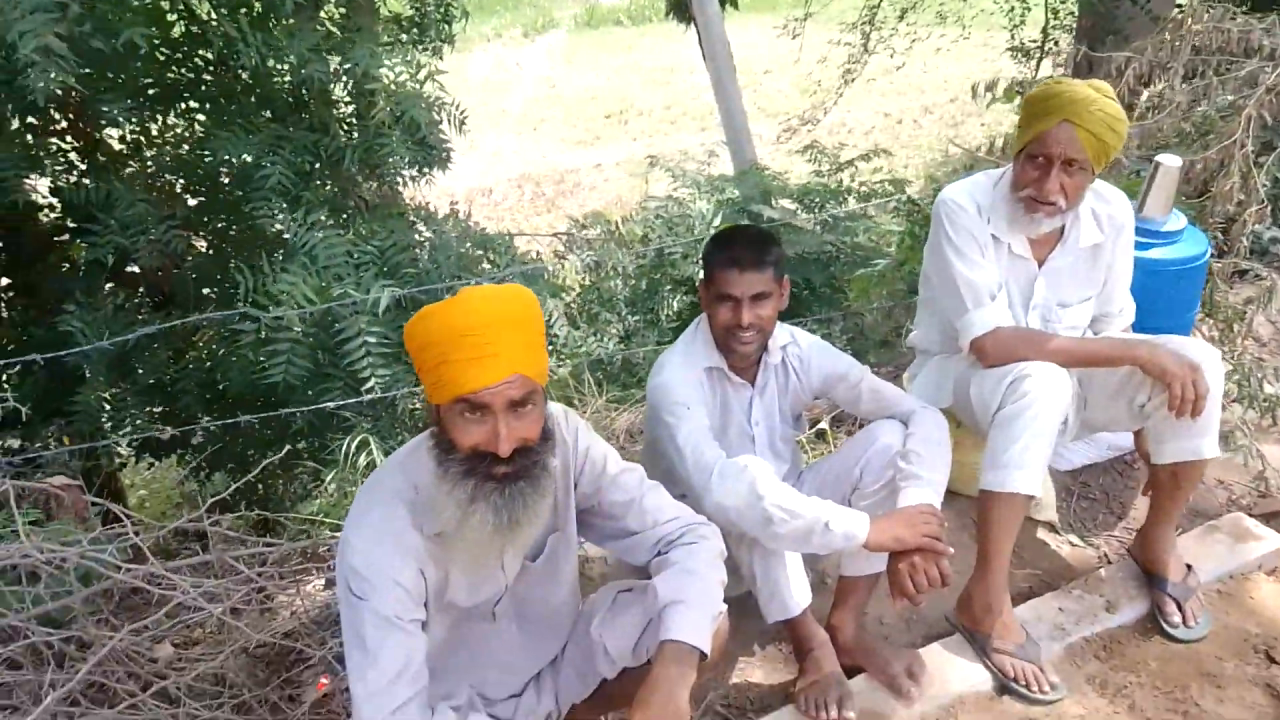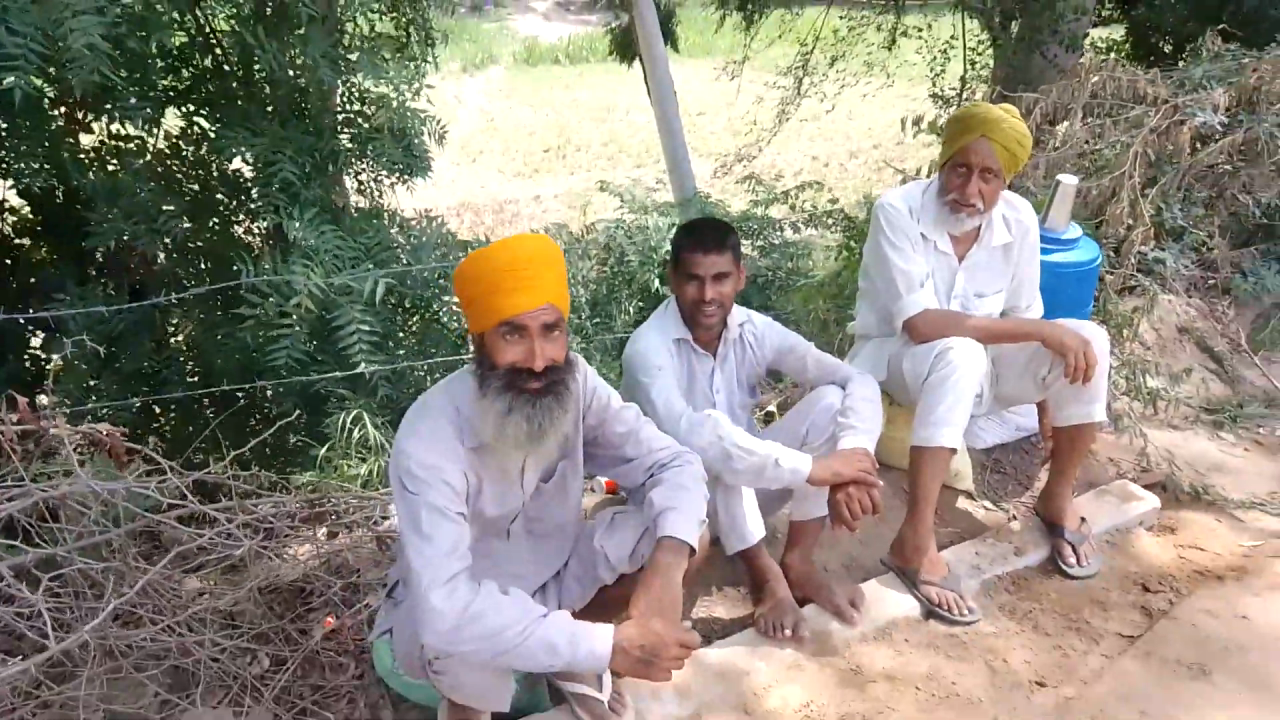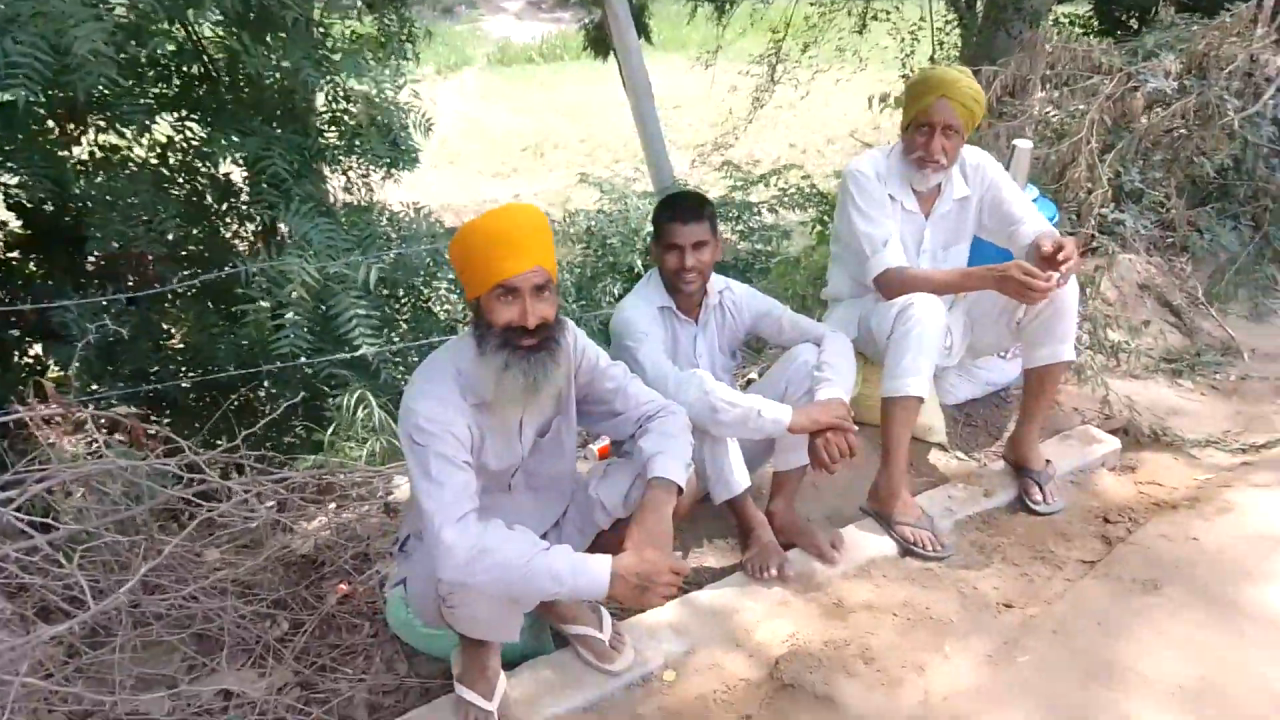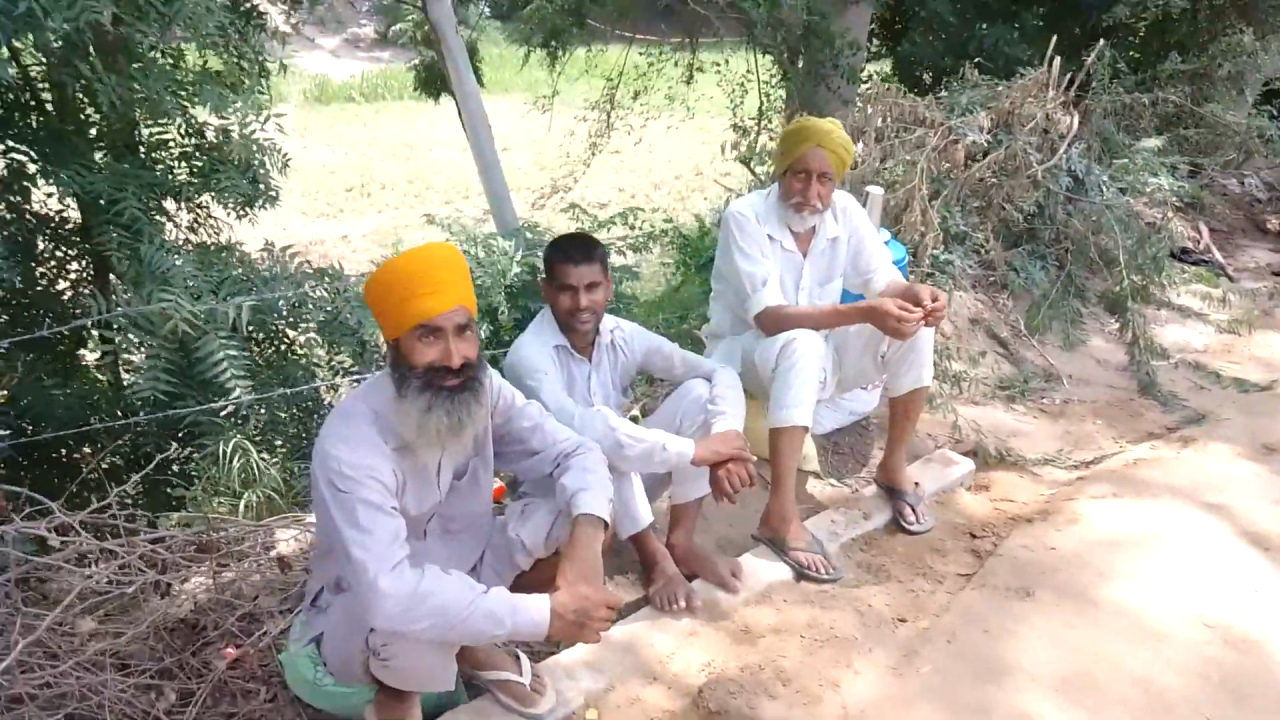
dt=1s
person 1, frame 1
left shoulder: (1112, 213)
right shoulder: (963, 207)
left elbow: (1111, 329)
right elbow: (991, 344)
left wrist: (1147, 428)
right wrist: (1140, 355)
left hip: (1058, 379)
right hip: (960, 374)
left knee: (1195, 363)
right knee: (1039, 380)
left ankle: (1156, 542)
right ankle: (984, 601)
person 1, frame 2
left shoulder: (1018, 218)
right shoulder: (898, 210)
left elbow: (1021, 316)
right elbow: (922, 324)
left wrist: (1047, 399)
right wrist: (1042, 332)
left hip: (975, 364)
right hip: (894, 358)
left knee: (1088, 340)
right knee: (960, 354)
left ankle: (1057, 498)
right ankle: (915, 542)
person 1, frame 3
left shoulder: (978, 168)
right shoulder: (866, 174)
left elbow: (1030, 232)
right elbow: (889, 280)
left wrist: (1053, 246)
right wrist: (991, 277)
left hip: (944, 317)
right hip: (868, 316)
left knee: (1055, 288)
right knee: (920, 309)
left ankle: (1024, 443)
right ankle: (890, 488)
person 1, frame 4
left shoulder: (845, 211)
right shoulder: (745, 216)
left elbow: (882, 282)
right elbow: (769, 317)
left wrist: (913, 293)
right wrist: (864, 313)
left hip: (816, 352)
right hip: (745, 351)
left knee: (914, 326)
right knee: (801, 345)
left ankle: (894, 466)
right ankle: (780, 515)
person 2, frame 1
left shoulder: (562, 436)
right shoulder: (384, 526)
left elbow: (689, 537)
left wrist: (671, 678)
left hip: (555, 661)
left knee: (705, 621)
person 2, frame 2
left shoulder: (572, 382)
right shoulder: (430, 438)
left elbow: (675, 463)
right elbow: (449, 611)
left wrist: (667, 569)
right wrist: (608, 646)
left hip: (551, 577)
right hip: (456, 618)
left knee: (686, 525)
right knee: (463, 637)
left ankle: (566, 652)
person 2, frame 3
left shoulder: (563, 344)
right shoulder: (435, 396)
left elbow: (661, 416)
right elbow: (457, 547)
left wrist: (657, 505)
right wrist: (607, 576)
left hip: (551, 526)
right hip: (451, 566)
left knee: (672, 482)
right knee: (478, 579)
left ankle: (562, 599)
right ankle: (479, 643)
person 2, frame 4
left shoulder: (479, 389)
right shoulder: (352, 442)
left elbow: (576, 454)
right elbow: (391, 596)
left wrist: (586, 538)
right wrist: (544, 615)
left hip: (463, 570)
right hip: (363, 613)
left knee: (578, 510)
right knee: (416, 626)
left ankle: (474, 644)
person 3, frame 1
left shoulder: (800, 351)
right shoulder: (676, 378)
left elbow: (923, 417)
right elbow: (718, 491)
left wrist: (915, 516)
right wrist: (866, 530)
left hip: (789, 522)
left knee: (889, 438)
right knee: (747, 478)
left ankle: (845, 630)
right ankle: (811, 644)
person 3, frame 2
left shoulder: (755, 330)
right shoulder: (648, 348)
left elbow: (859, 382)
right elbow: (687, 435)
left wrist: (852, 460)
right wrist: (810, 468)
left hip: (747, 483)
left knee: (830, 400)
right knee: (711, 449)
left ankle: (797, 564)
right ankle: (766, 576)
person 3, frame 3
left shoulder: (733, 298)
right shoulder: (634, 317)
left elbow: (832, 340)
right elbow: (676, 393)
left wrist: (829, 409)
right wrist: (790, 418)
left hip: (732, 444)
left knee: (807, 357)
right knee: (700, 406)
left ankle: (782, 512)
right ankle: (751, 523)
person 3, frame 4
left shoulder: (622, 336)
right shoulder: (528, 356)
left elbow: (720, 374)
right elbow: (579, 429)
left wrist: (725, 440)
right wrist: (693, 450)
left hip: (625, 480)
left knee: (698, 392)
right knee: (601, 440)
left ankle: (681, 543)
right ankle: (653, 557)
